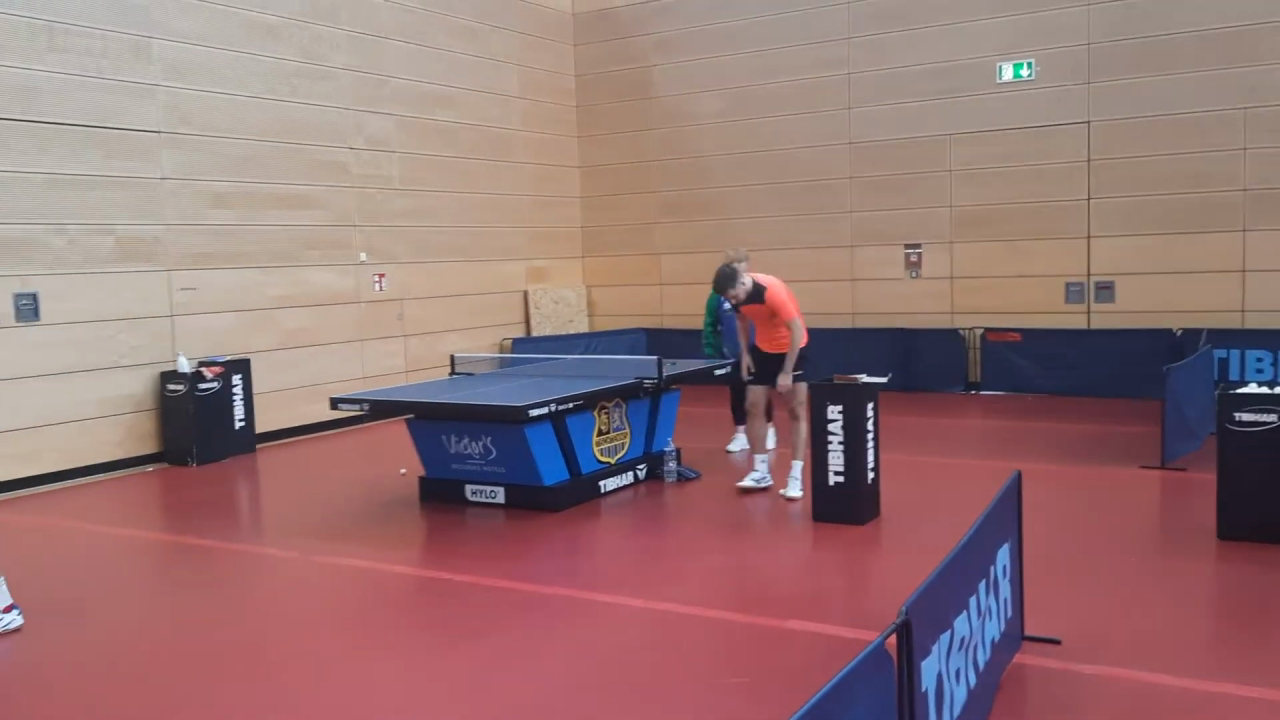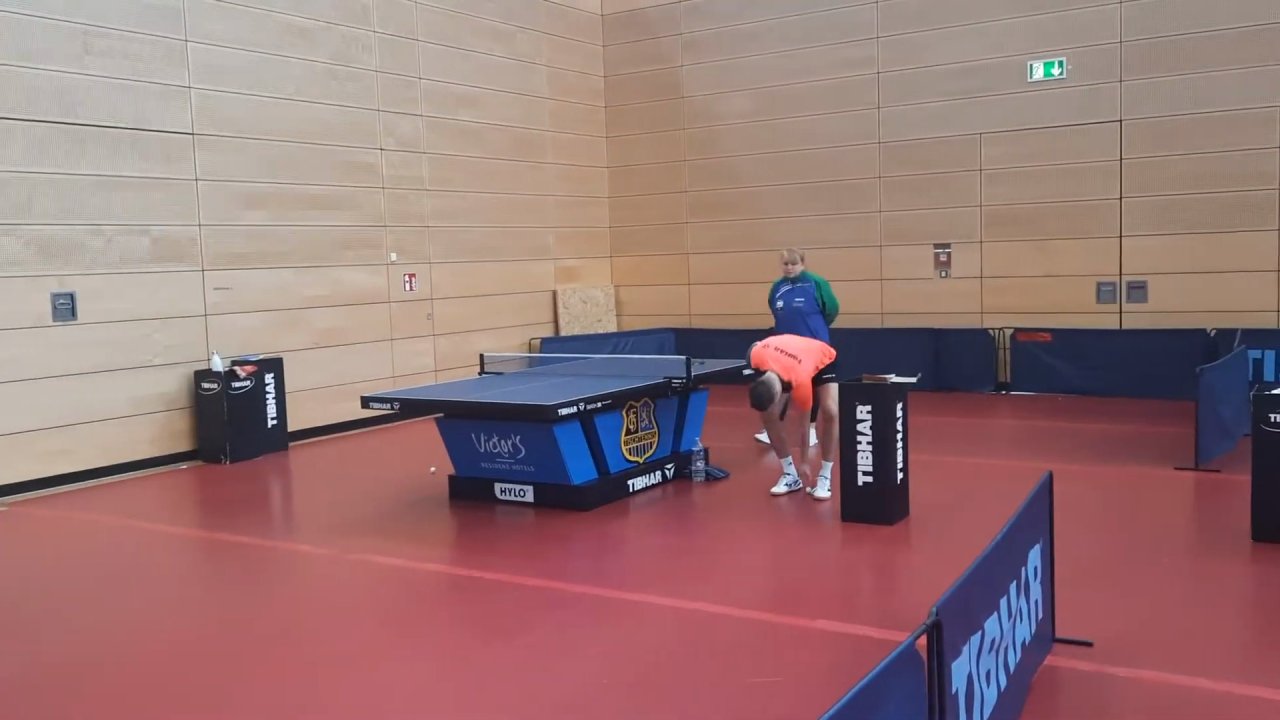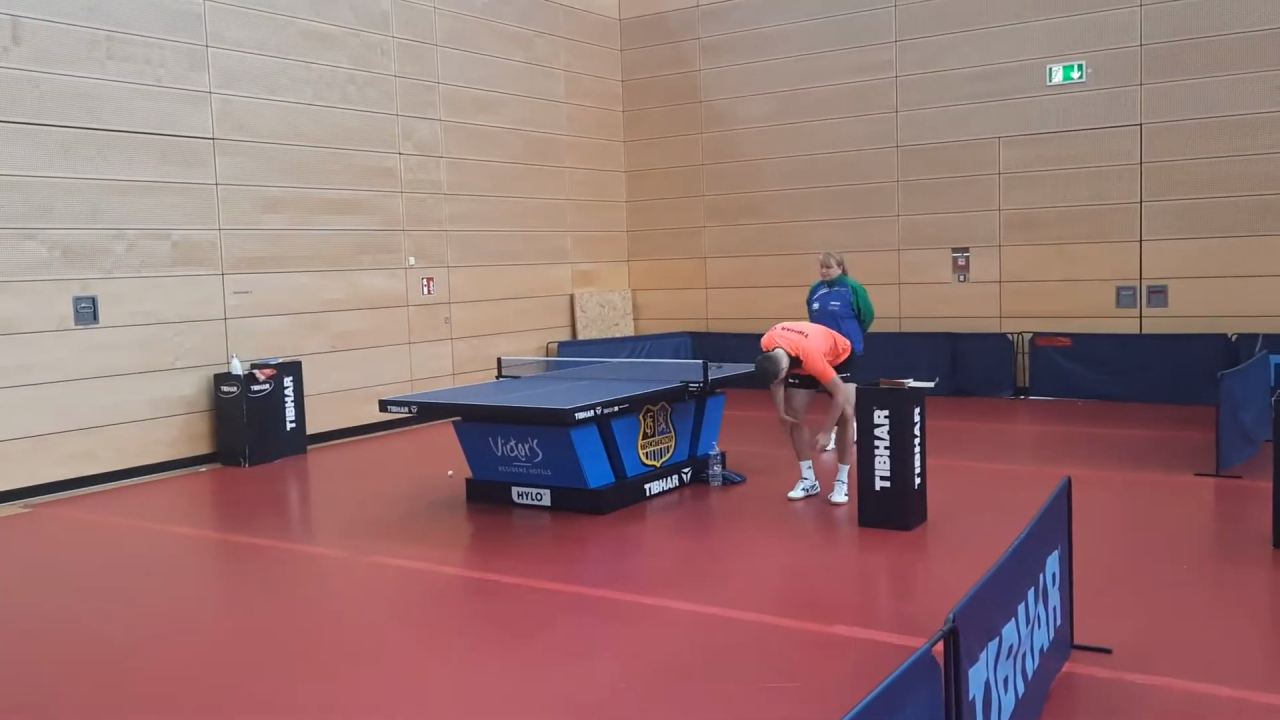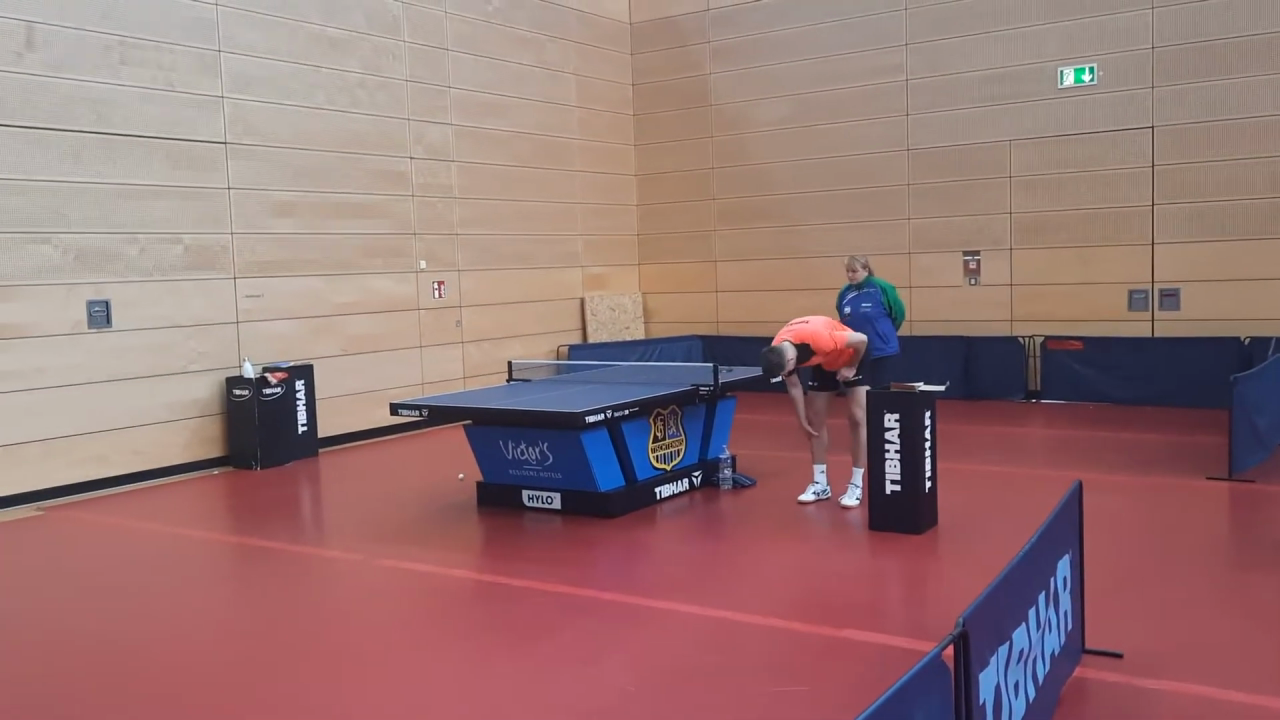
dt=0.5s
person 1, frame 1
right shoulder: (719, 292)
right elbow: (710, 324)
right wrist: (712, 351)
right hip: (733, 353)
right knee: (737, 392)
left ankle: (770, 429)
right ankle: (740, 435)
person 1, frame 2
left shoulder: (816, 283)
right shoulder: (777, 287)
left elbow: (832, 309)
left wrist: (815, 328)
right wrist: (788, 328)
left ankle: (811, 429)
person 1, frame 3
left shoulder: (852, 288)
right shoulder: (815, 289)
left elbow: (867, 314)
left wrist: (852, 334)
left ankle: (836, 431)
right ankle: (851, 425)
person 1, frame 4
left shoulder: (881, 288)
right shoulder: (845, 294)
left elbow: (899, 313)
left wrist: (883, 333)
left hip: (881, 352)
right knee: (858, 405)
person 2, frame 1
left shoulder: (771, 291)
right shoulder: (734, 293)
left elbow: (796, 329)
left wrist: (787, 373)
right wrist: (744, 356)
left hip: (792, 347)
right hip: (761, 351)
left knee: (796, 412)
right knee: (753, 407)
left ankle: (796, 476)
right ankle: (761, 470)
person 2, frame 2
left shoulder: (800, 382)
right shoulder: (756, 355)
left elbow: (804, 425)
left wrist: (804, 462)
left hip: (823, 362)
right hip: (785, 365)
left knee: (830, 412)
right knee: (768, 415)
left ankle: (824, 477)
right ankle: (790, 474)
person 2, frame 3
left shoulder: (810, 355)
right shoulder: (767, 344)
left elbow: (841, 395)
right elbow: (775, 378)
left wrist: (826, 433)
right wrist: (780, 411)
left hip: (839, 357)
right hip: (802, 361)
left knee: (846, 414)
right knee: (794, 415)
left ankle: (842, 481)
right ankle: (808, 479)
person 2, frame 4
left shoulder: (815, 338)
right shoulder: (778, 350)
left elbow: (862, 339)
right elbow: (793, 386)
left wrist: (852, 367)
right wrist: (802, 420)
left hip: (850, 358)
right hip: (824, 363)
right knee: (814, 418)
left ankle: (856, 486)
right ankle: (820, 484)
